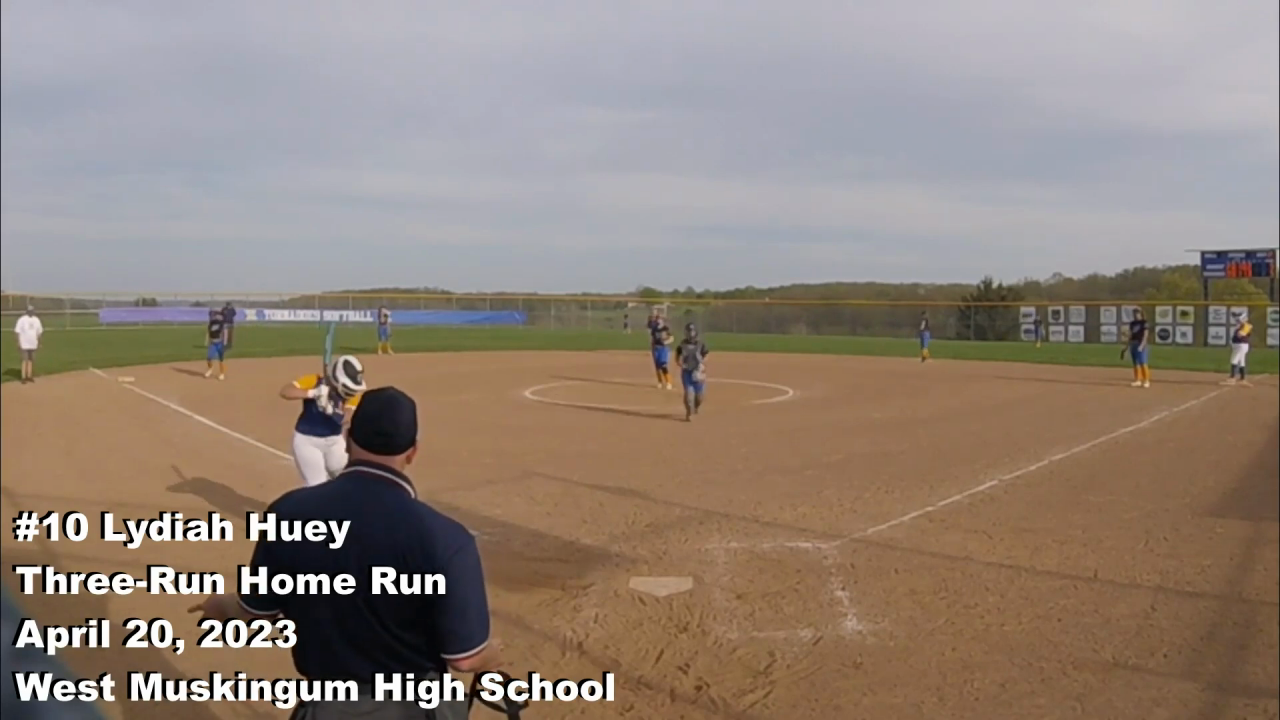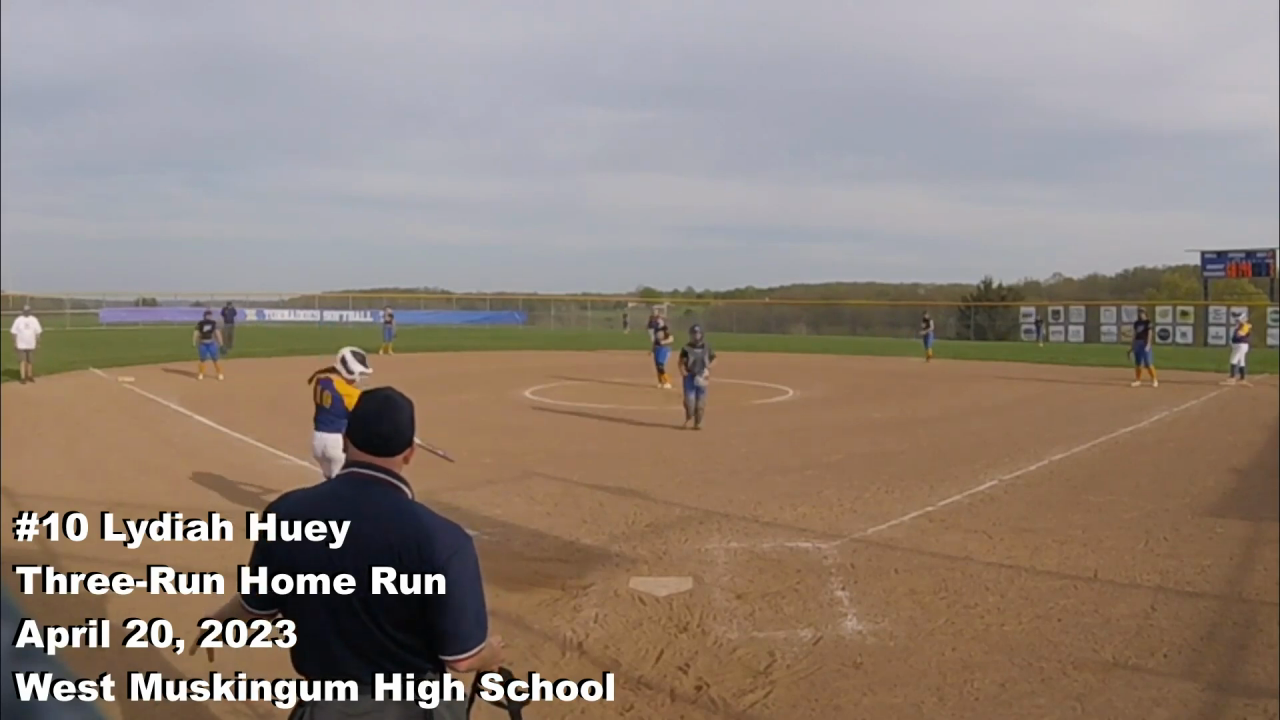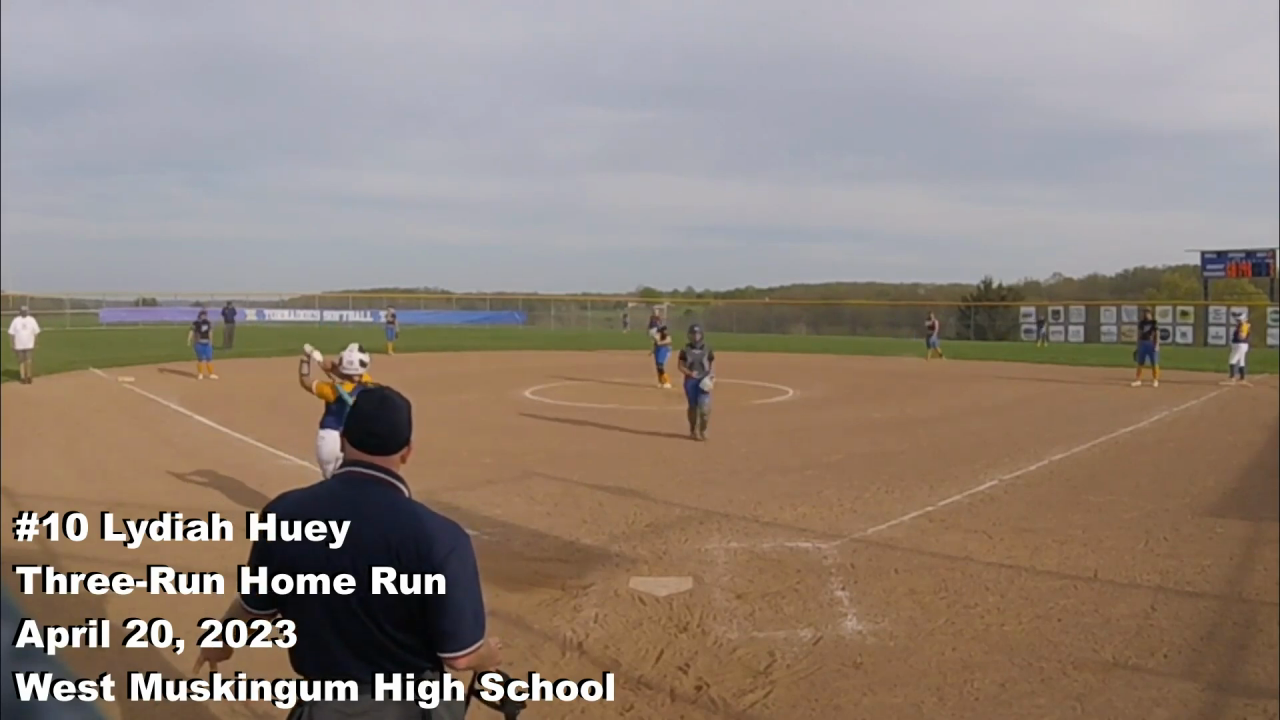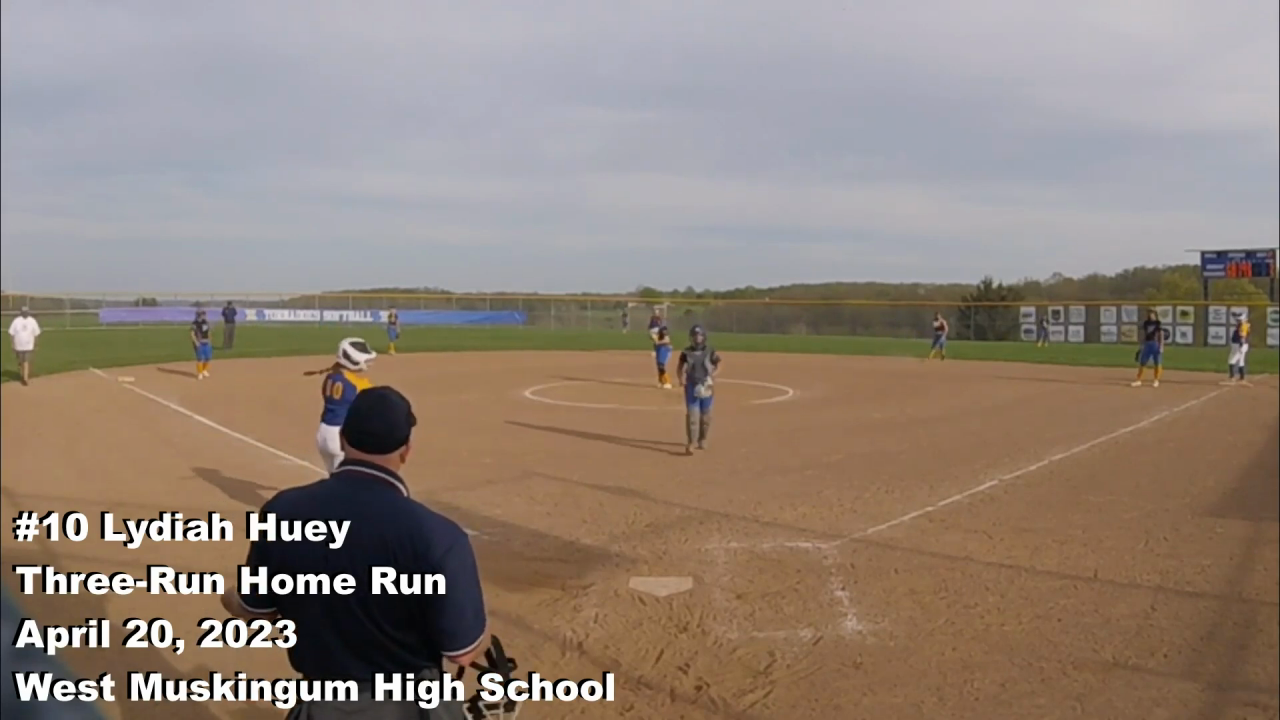
dt=0.4s
person 1, frame 1
left shoulder: (290, 513)
right shoulder: (443, 538)
left elbow: (254, 610)
right elbow: (463, 657)
left wrist: (220, 606)
right wrist: (489, 657)
person 1, frame 2
left shoulder: (288, 514)
right shoulder: (440, 539)
left elbow: (254, 607)
right elbow: (461, 657)
left wrist: (219, 625)
right wrist: (490, 655)
person 1, frame 3
left shoulder: (287, 514)
right shoulder: (437, 536)
left elbow: (254, 607)
right elbow: (459, 654)
left wrist: (222, 641)
right wrist: (487, 655)
person 1, frame 4
left shoulder: (284, 513)
right shoulder: (433, 536)
left elbow: (257, 607)
right elbow: (462, 650)
left wrist: (232, 600)
right wrist: (483, 639)
